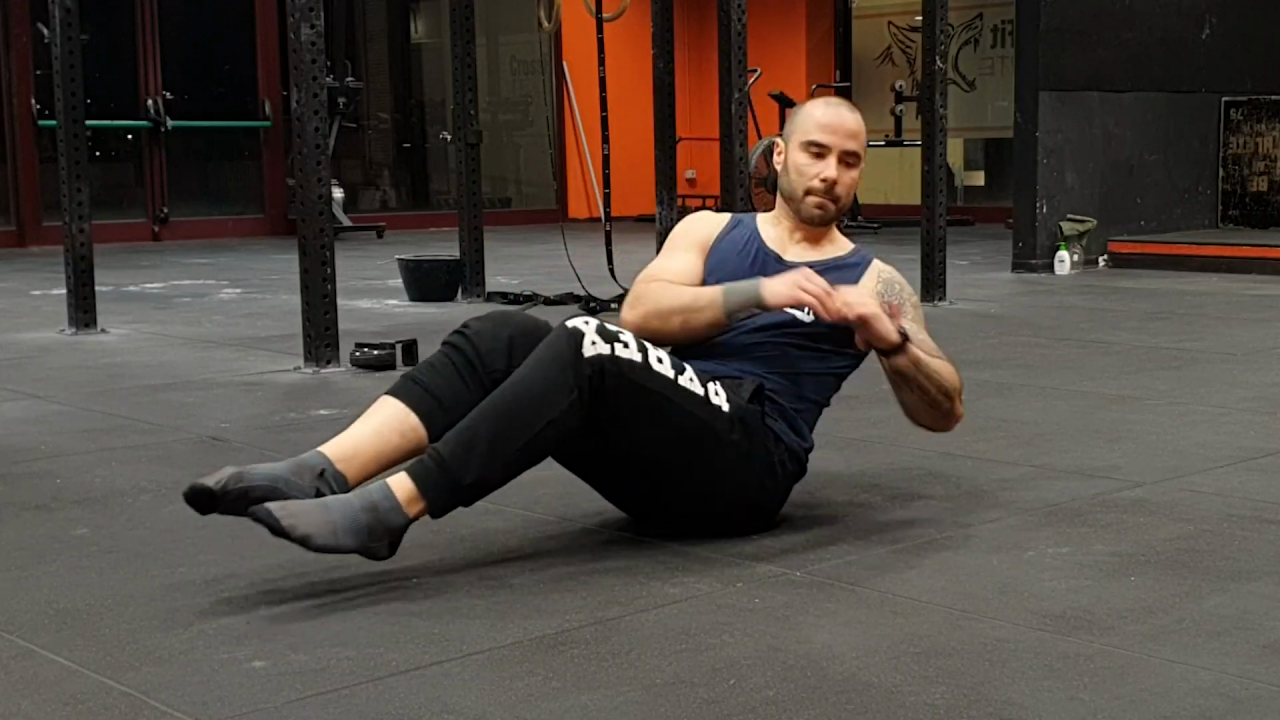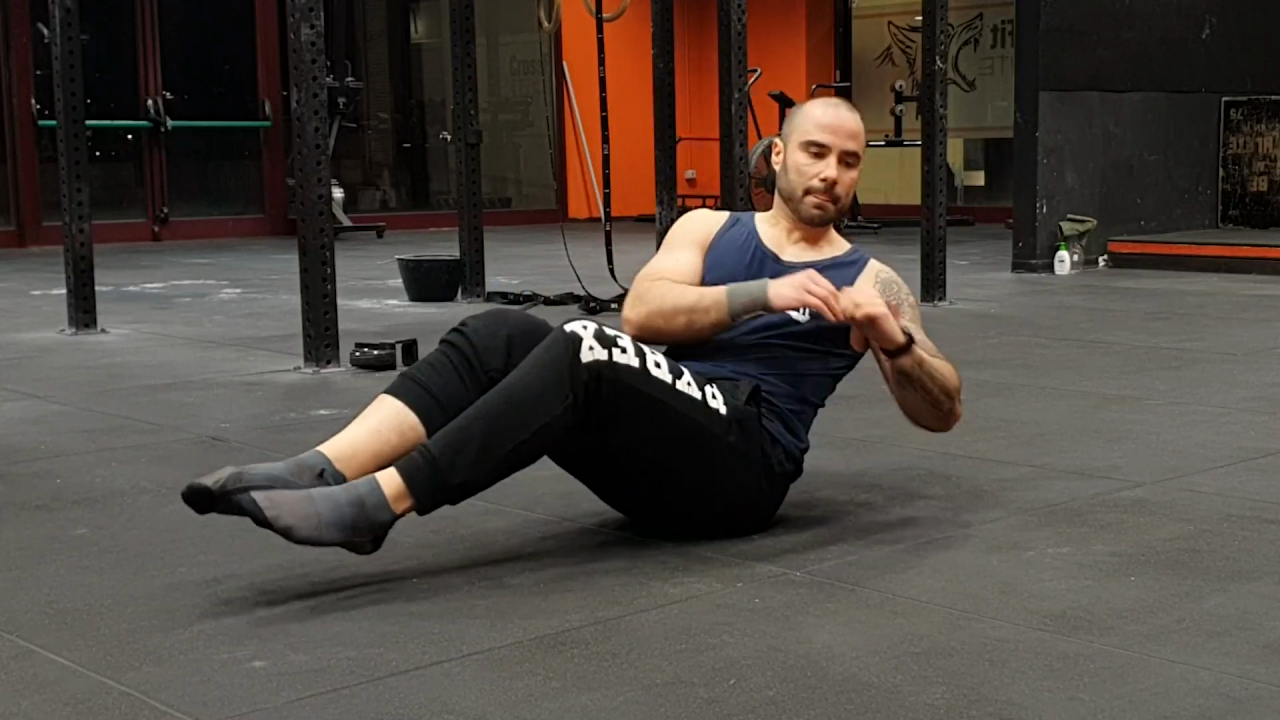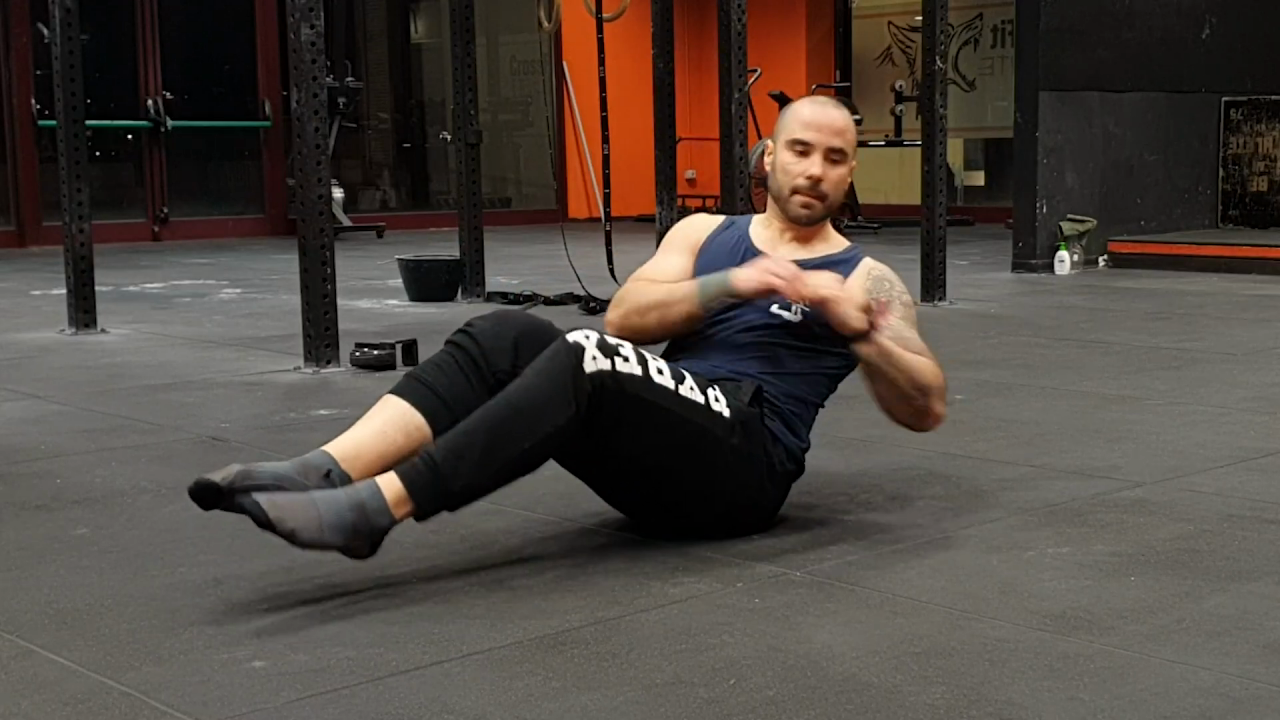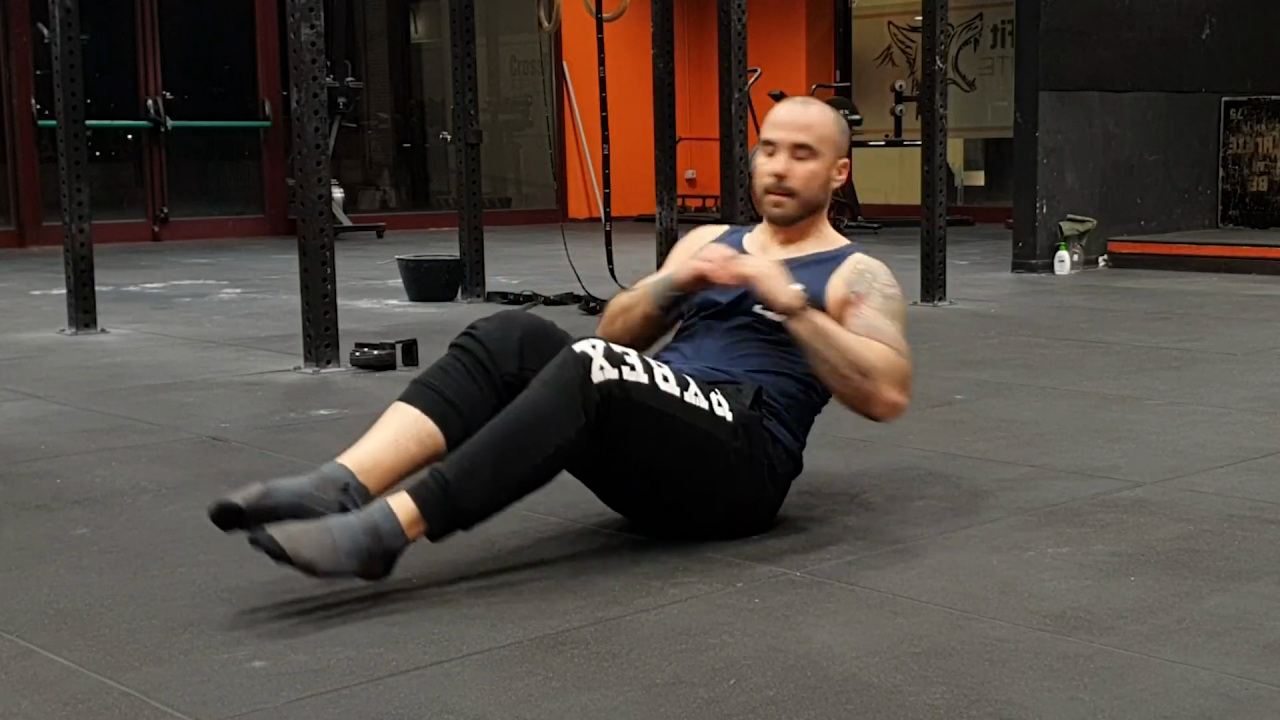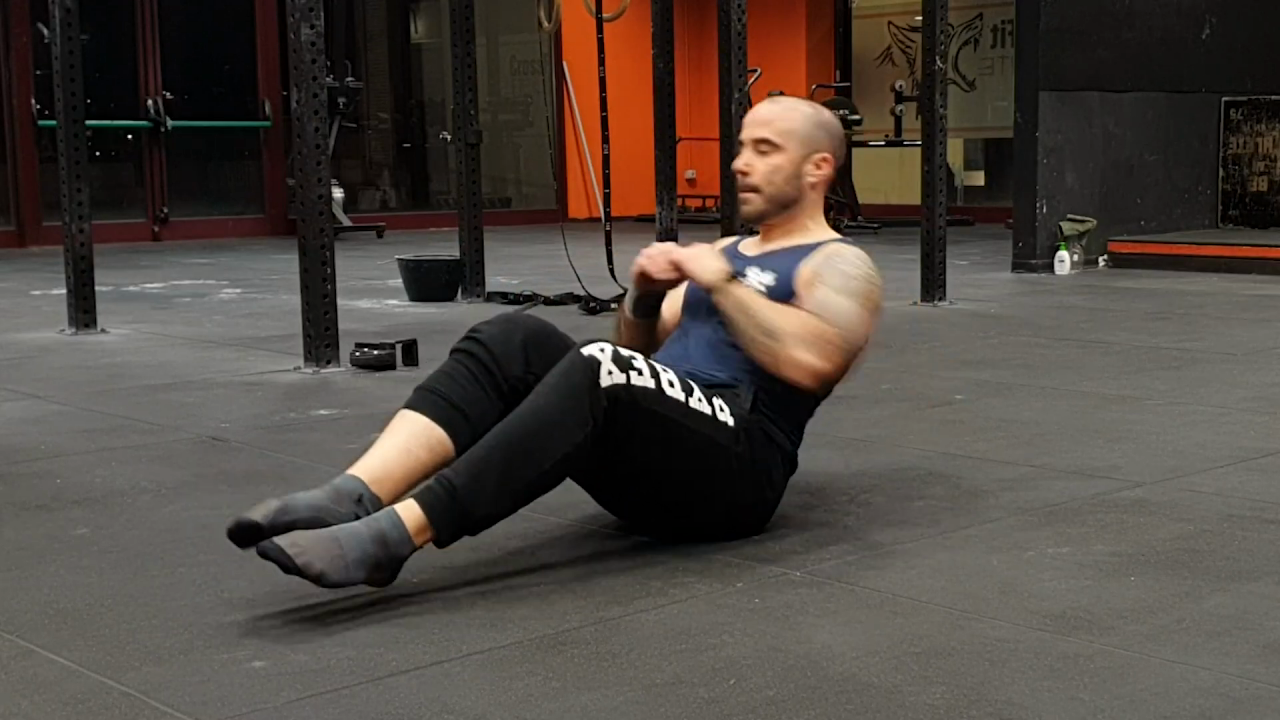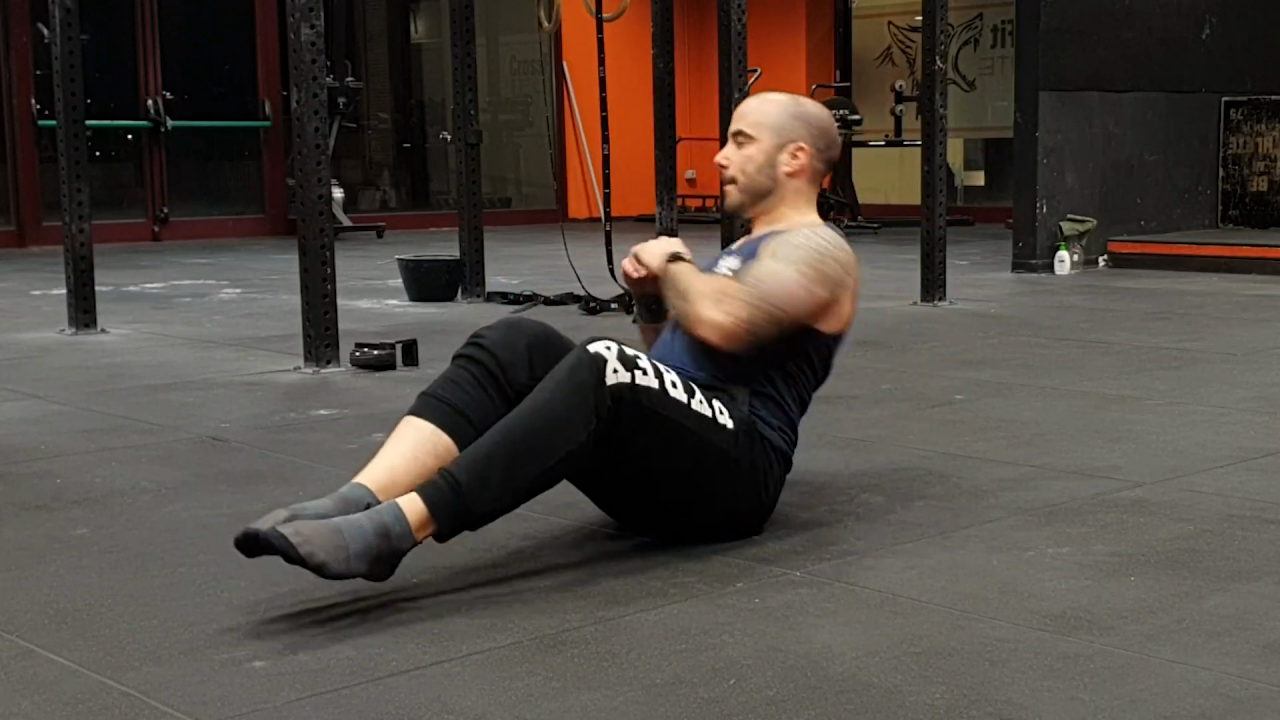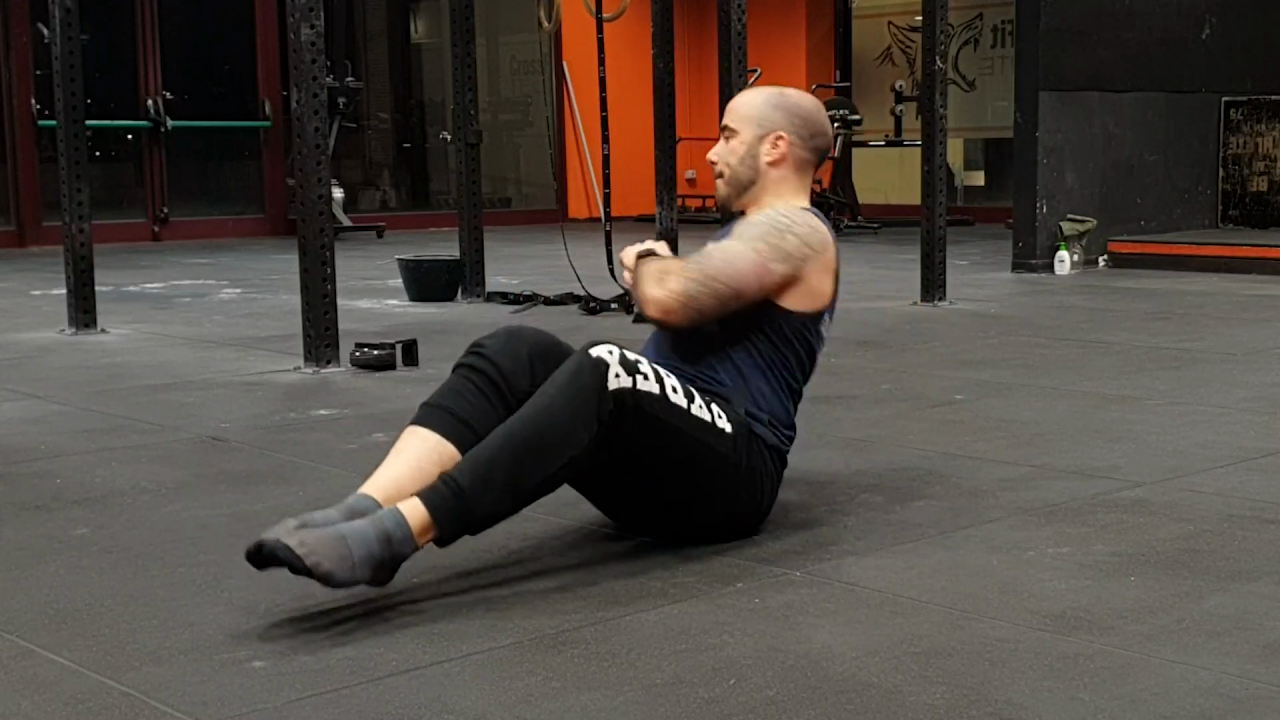
dt=0.1s
person 1, frame 1
left shoulder: (874, 282)
right shoulder: (710, 230)
left elbow: (944, 409)
right elbow: (641, 318)
left wrist: (889, 337)
right wrist: (757, 295)
left hip: (742, 459)
right hip: (655, 452)
left knee: (586, 346)
right knee: (501, 339)
left ankle: (388, 508)
right ankle: (317, 476)
person 1, frame 2
left shoulder: (870, 282)
right shoulder: (707, 228)
left elbow: (942, 408)
right elbow: (643, 317)
left wrist: (893, 337)
right wrist: (764, 295)
left hip: (738, 462)
right hip: (652, 446)
left knee: (584, 349)
right knee: (500, 337)
left ankle: (374, 503)
right ankle: (315, 474)
person 1, frame 3
left shoulder: (866, 279)
right shoulder: (704, 233)
left elbow: (925, 407)
right elbow: (625, 317)
left wrist: (860, 327)
right wrist: (735, 284)
left hip: (739, 463)
right hip: (650, 447)
left knee: (585, 357)
right knee: (506, 337)
left ankle: (374, 508)
right ankle: (323, 473)
person 1, frame 4
left shoulder: (856, 276)
right shoulder: (712, 241)
left elbow: (887, 396)
right elbow: (614, 331)
left wrist: (787, 300)
right wrist: (678, 282)
left hip: (738, 464)
right hip: (652, 454)
left knee: (594, 370)
right knee: (512, 338)
left ankle: (387, 528)
right ankle: (338, 489)
person 1, frame 5
left shoulder: (838, 268)
right shoulder: (723, 251)
left elbow: (806, 364)
right elbow: (636, 347)
left wrist: (718, 280)
right wrist: (648, 286)
left hip: (734, 466)
right hip: (646, 455)
left knee: (599, 370)
right knee: (514, 340)
left ankle: (395, 535)
right ankle: (351, 498)
person 1, frame 6
left shoulder: (815, 251)
right shoulder: (747, 248)
left elbow: (721, 324)
left wrist: (670, 263)
right wrist: (655, 284)
left hip: (730, 468)
right hip: (649, 451)
left knee: (604, 368)
right knee: (517, 344)
left ankle: (394, 529)
right ankle: (355, 504)
person 1, frame 7
left shoulder: (792, 231)
right shoulder: (756, 233)
left elbow: (664, 298)
left wrist: (649, 259)
right wrist: (653, 268)
left hip: (727, 469)
right hip: (645, 450)
left knee: (606, 371)
right knee: (516, 353)
left ankle: (395, 533)
right ankle: (362, 511)
